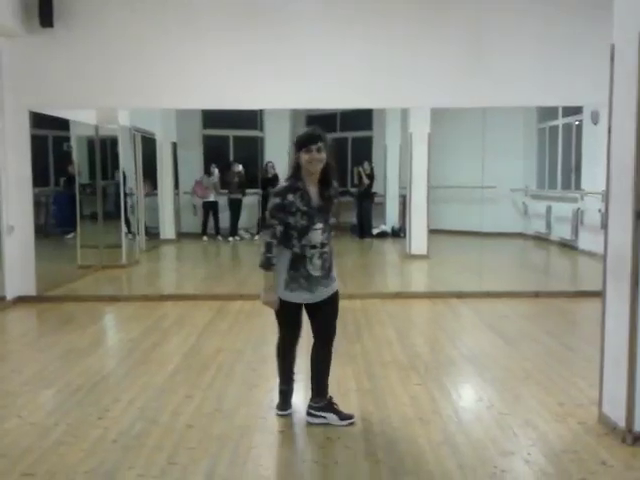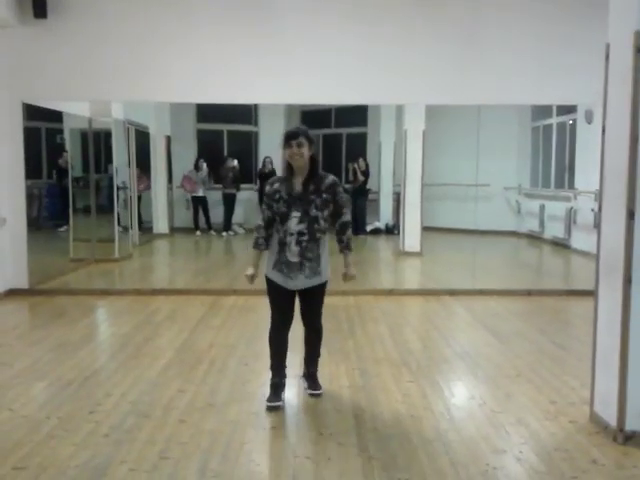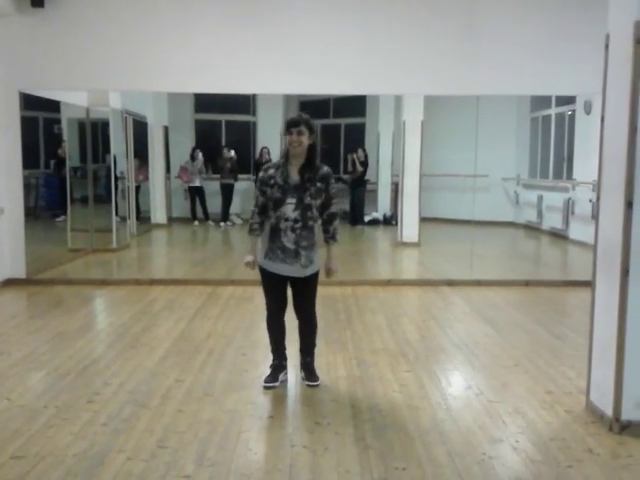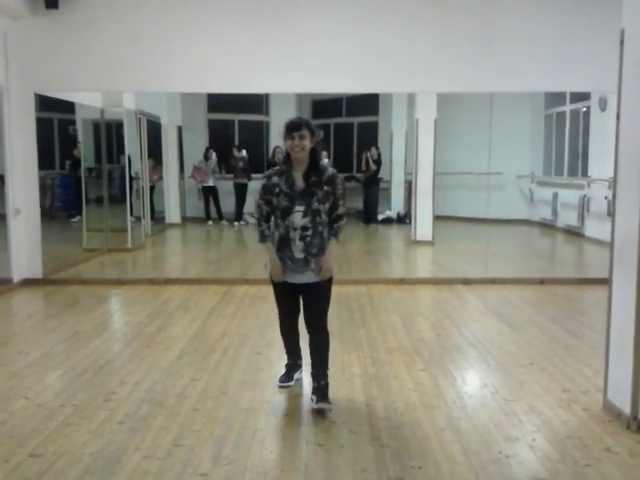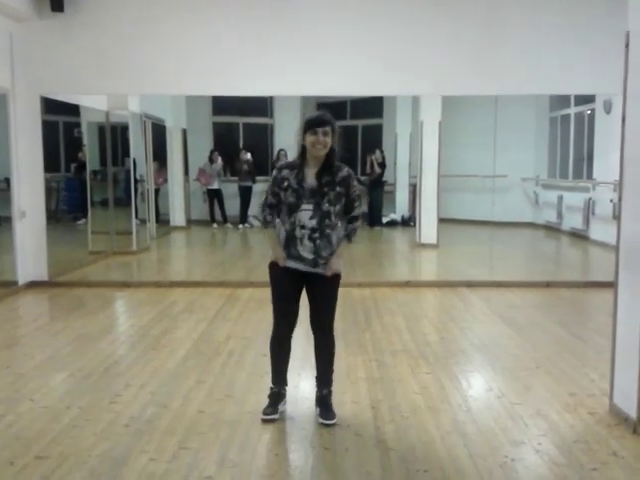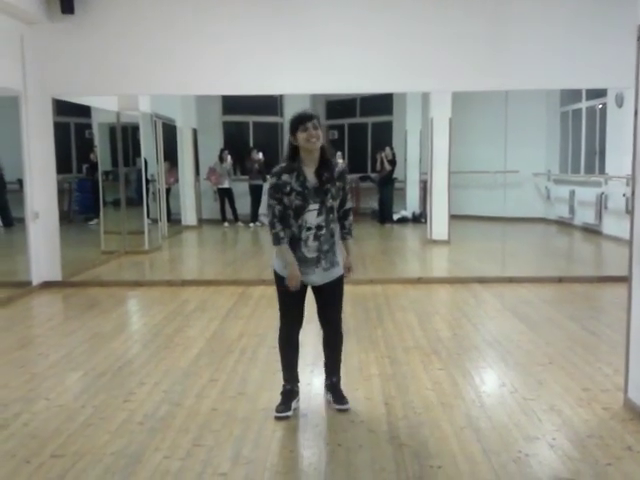
dt=0.5s
person 1, frame 1
left shoulder: (330, 188)
right shoulder: (284, 194)
right elbow: (271, 241)
right wrist: (269, 287)
left hip: (324, 279)
right hip: (290, 281)
left knee: (325, 339)
right knee: (288, 341)
left ankle: (320, 405)
right ankle: (285, 392)
person 1, frame 2
left shoulder: (329, 184)
right shoulder: (275, 186)
left elbow: (342, 223)
right elbow: (265, 226)
left wrist: (348, 263)
right wrist: (254, 264)
left hip: (314, 269)
right hip: (279, 269)
left knee: (313, 324)
right knee: (279, 325)
left ankle: (311, 374)
right ankle: (277, 383)
person 1, frame 3
left shoulder: (323, 175)
right shoulder: (269, 172)
left elbow: (330, 216)
right elbow: (258, 213)
left wrist: (330, 256)
right wrist: (253, 250)
left hip: (306, 259)
right hip: (271, 257)
left knee: (306, 313)
right knee: (275, 313)
left ankle: (307, 364)
right ankle: (278, 365)
person 1, frame 4
left shoulder: (328, 176)
right shoulder: (272, 178)
left elbow: (338, 218)
right elbow: (263, 219)
left wrist: (329, 255)
right wrist: (272, 258)
left hip: (317, 265)
right hip: (283, 264)
left knee: (317, 325)
right knee: (287, 319)
left ankle: (320, 387)
right ankle: (294, 364)
person 1, frame 5
left shoulder: (343, 176)
right shoulder: (284, 171)
left elbow: (354, 217)
right elbow: (267, 208)
left wrist: (338, 254)
right wrist: (275, 244)
left hip: (325, 266)
right hip: (286, 262)
left knee: (323, 331)
right knee: (282, 328)
left ankle: (324, 397)
right ankle: (277, 393)
person 1, frame 6
left shoulder: (337, 172)
right shoulder: (281, 175)
left elbow: (345, 215)
right elbow: (275, 222)
left wrist: (348, 253)
right wrist: (290, 262)
left hip: (330, 264)
right hip: (291, 265)
left knee: (333, 325)
right knee: (289, 327)
left ankle: (333, 384)
right ankle: (290, 390)
